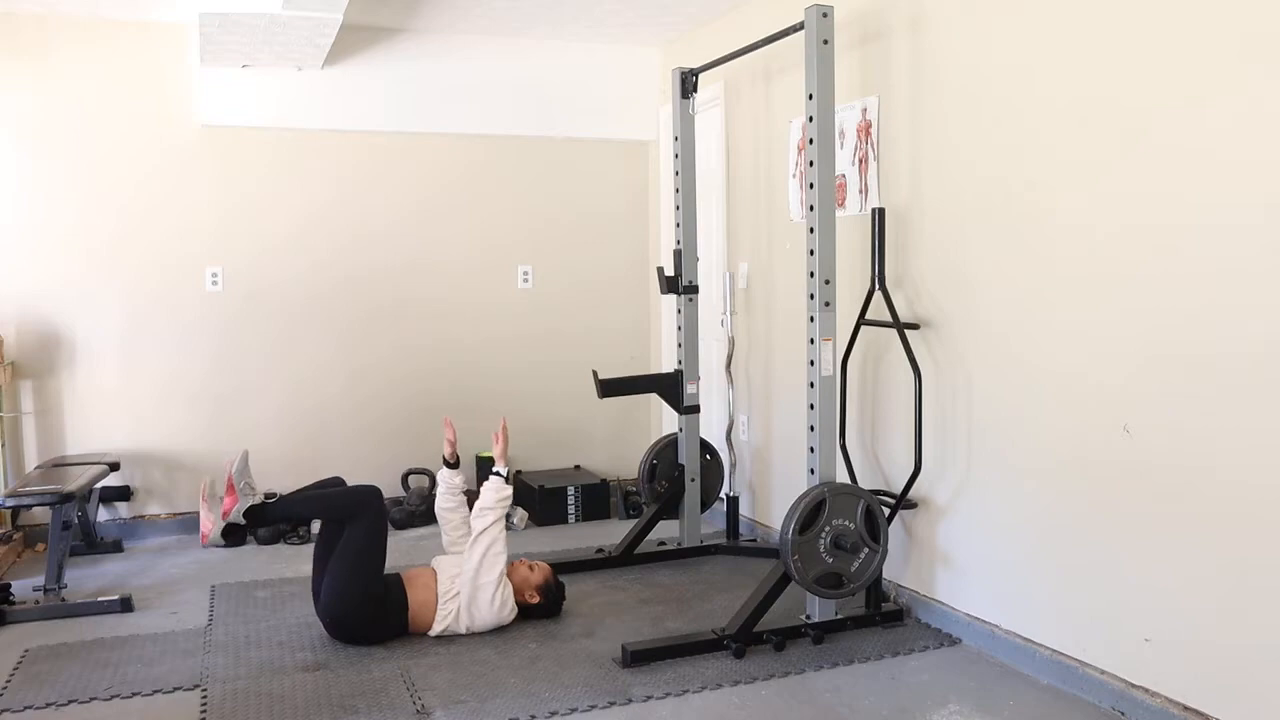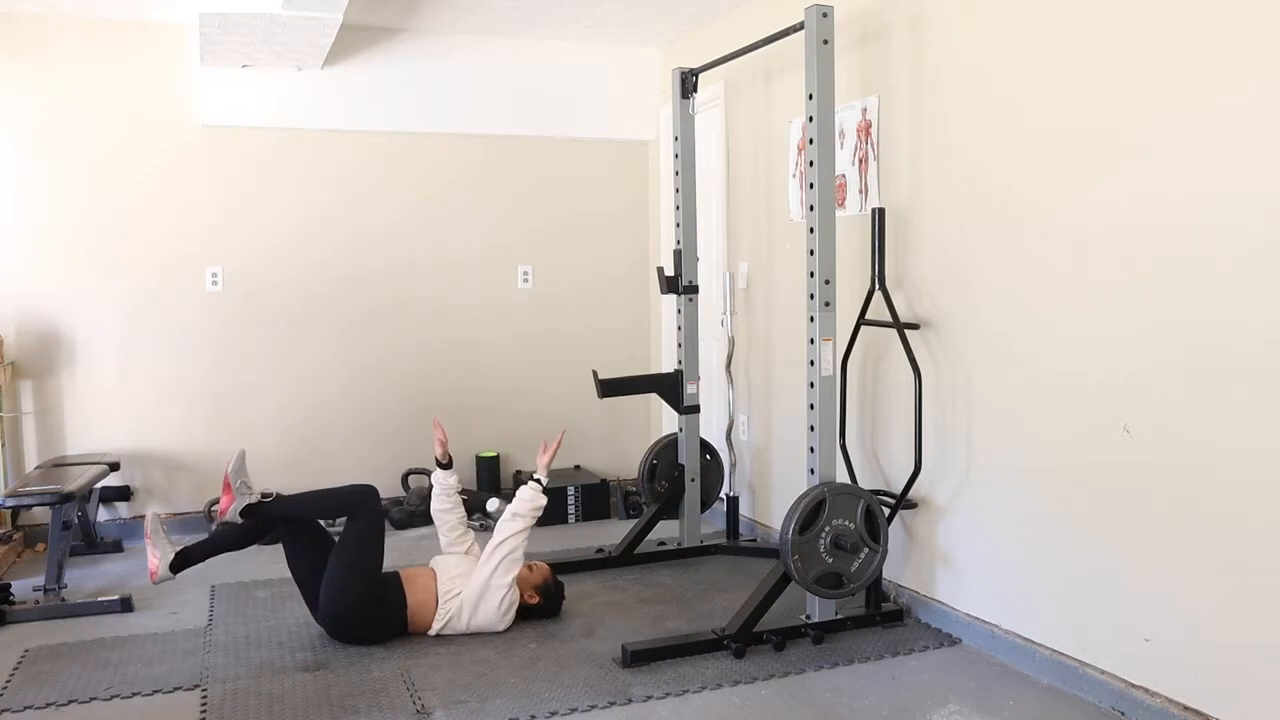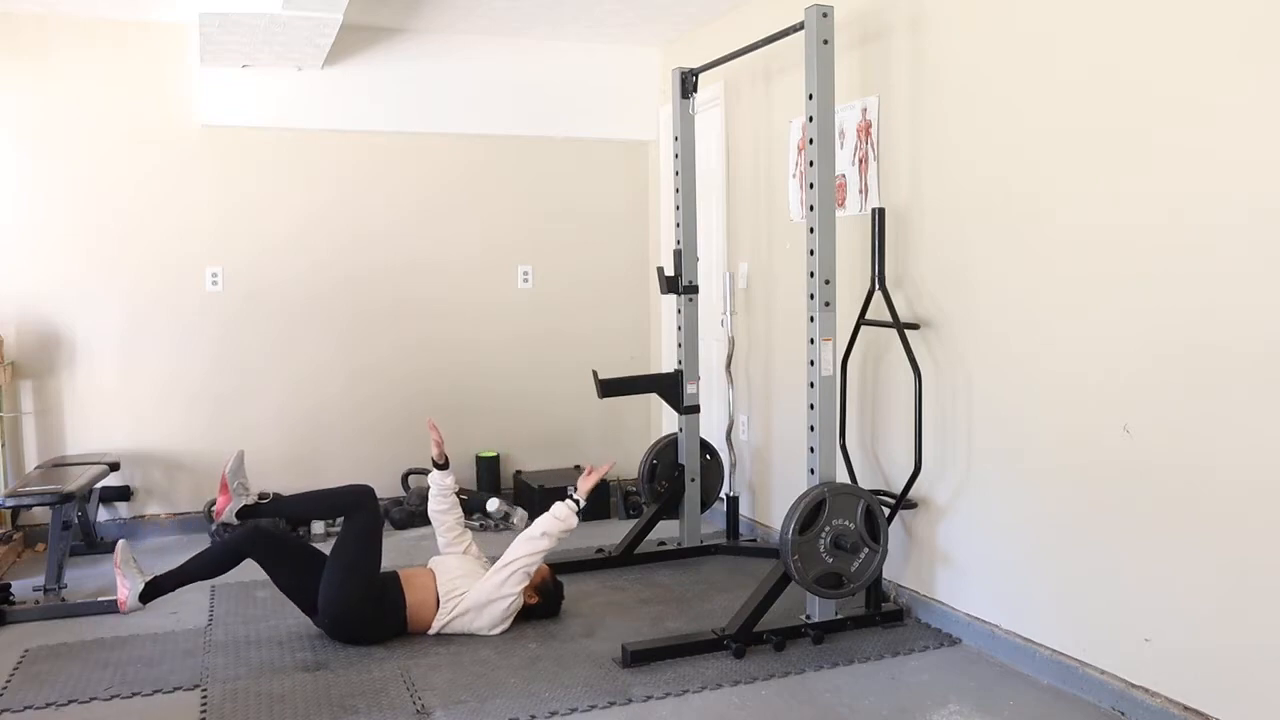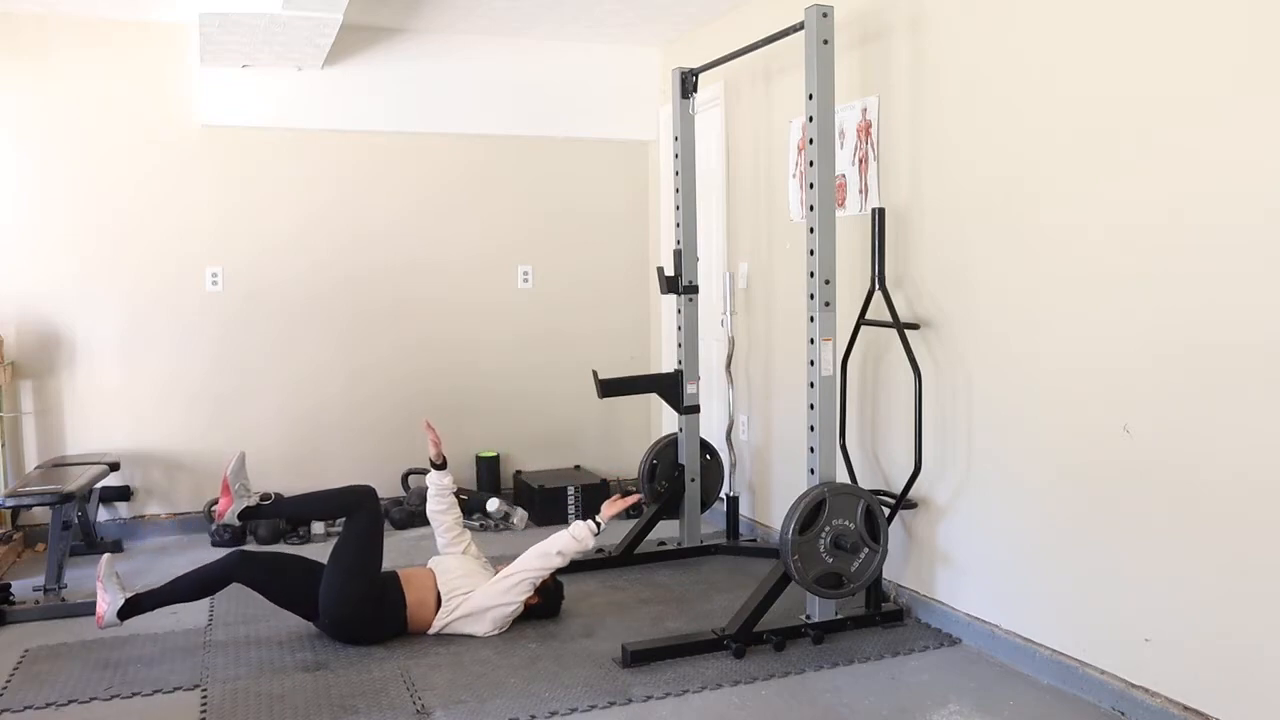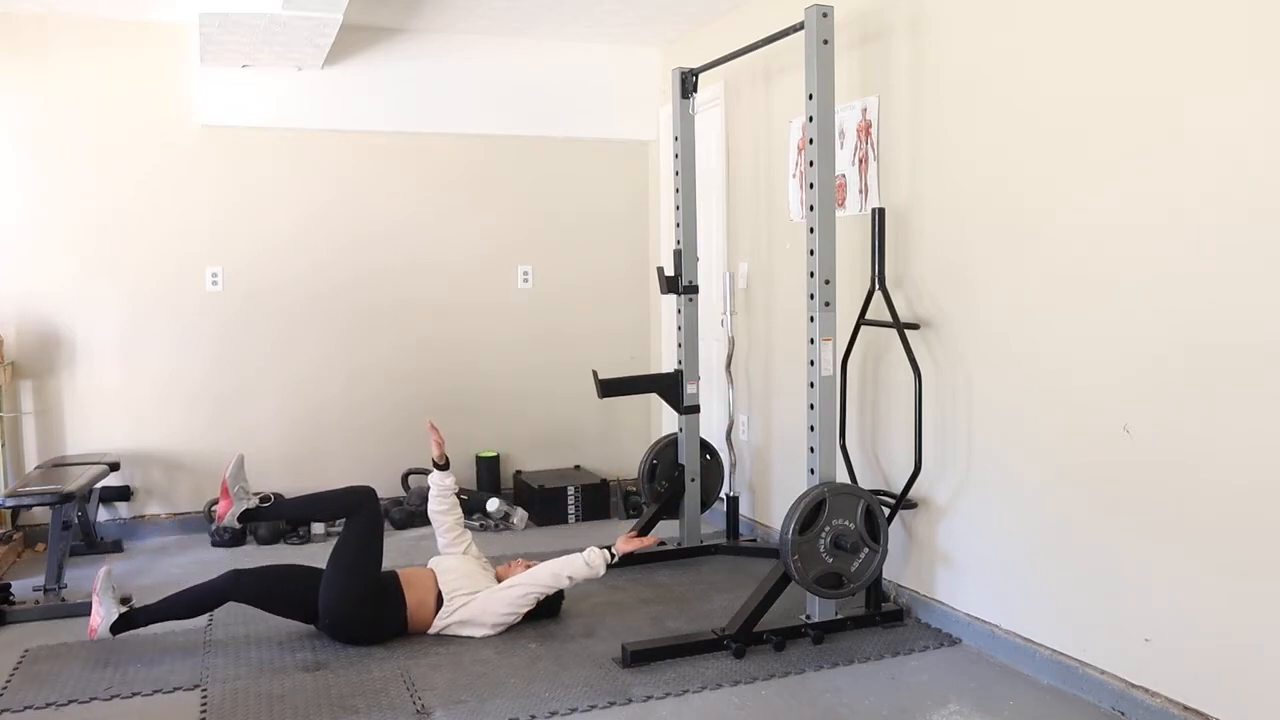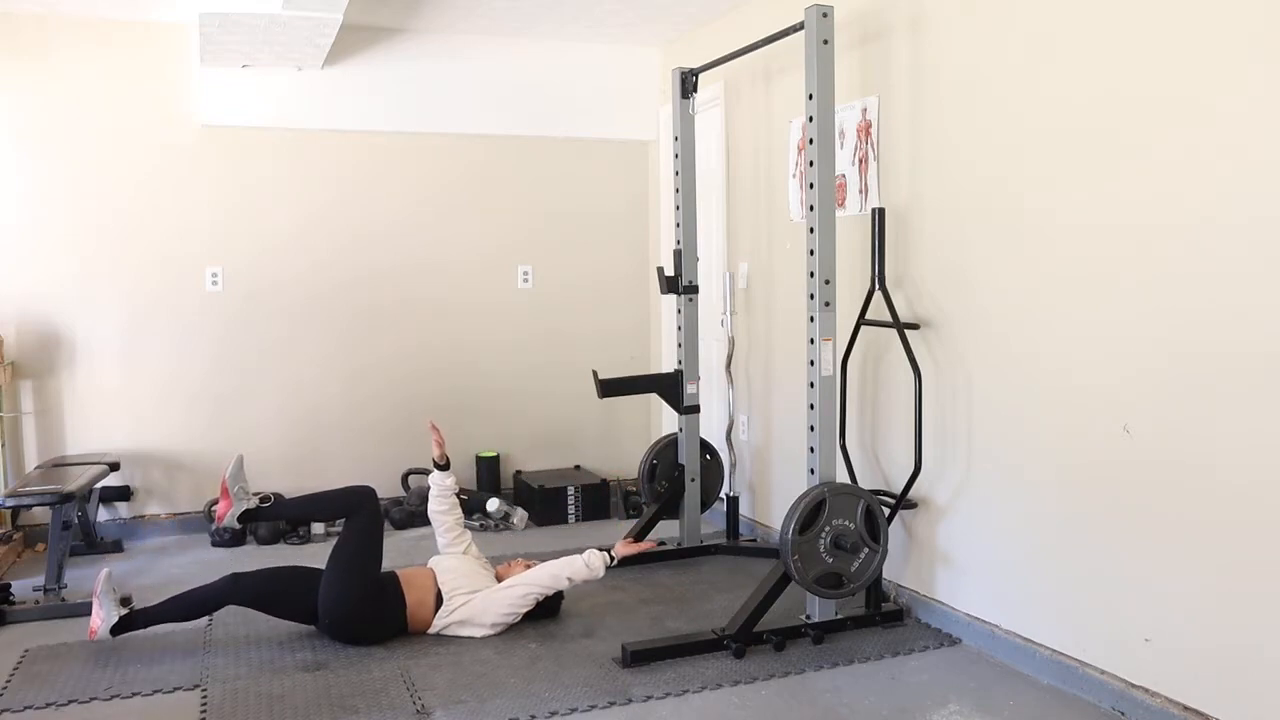
dt=0.5s
person 1, frame 1
left shoulder: (497, 604)
right shoulder: (478, 574)
left elbow: (487, 529)
right elbow: (458, 528)
left wrist: (499, 469)
right wrist: (452, 463)
left hip: (353, 614)
right hip: (347, 603)
left knee: (368, 498)
right knee: (336, 487)
left ankle: (248, 508)
right ankle: (229, 525)
person 1, frame 2
left shoulder: (499, 605)
right shoulder: (476, 570)
left elbow: (511, 534)
right elbow: (453, 526)
left wrist: (538, 478)
right wrist: (445, 463)
left hip: (355, 614)
right hip: (347, 603)
left knee: (365, 497)
right knee: (283, 512)
left ankle: (249, 507)
right ankle: (174, 561)
person 1, frame 3
left shoulder: (500, 605)
right shoulder: (478, 571)
left elbow: (533, 543)
right elbow: (449, 526)
left wrist: (575, 501)
right wrist: (441, 465)
left hip: (357, 615)
right hip: (349, 604)
left knee: (362, 497)
right knee: (254, 540)
left ankle: (248, 504)
right ankle: (144, 591)
person 1, frame 4
left shoulder: (500, 607)
right shoulder: (479, 572)
left elbow: (547, 554)
right elbow: (448, 524)
left wrist: (597, 522)
right wrist: (439, 464)
left hip: (359, 615)
right hip: (350, 605)
left knee: (365, 498)
right knee: (240, 562)
left ankle: (250, 506)
right ankle: (126, 607)
person 1, frame 5
left shoulder: (502, 606)
right shoulder: (478, 568)
left elbow: (558, 572)
right elbow: (447, 521)
left wrist: (609, 553)
right wrist: (441, 465)
left hip: (359, 615)
right hip: (349, 604)
left knee: (364, 499)
right knee: (235, 581)
left ankle: (248, 509)
right ankle: (119, 620)
person 1, frame 6
left shoulder: (500, 605)
right shoulder: (476, 568)
left elbow: (554, 574)
right elbow: (447, 523)
left wrist: (607, 556)
right wrist: (441, 465)
left hip: (358, 615)
right hip: (348, 605)
left knee: (364, 499)
right knee: (236, 585)
left ankle: (248, 511)
right ankle: (120, 622)
